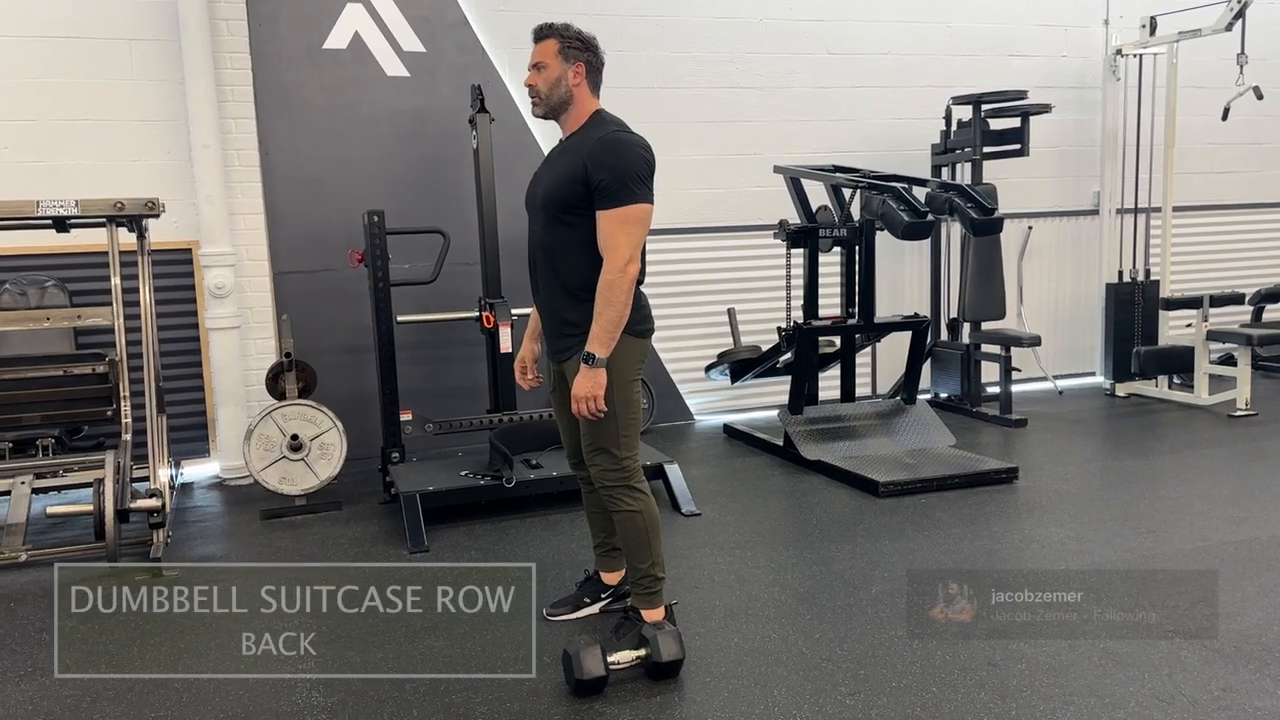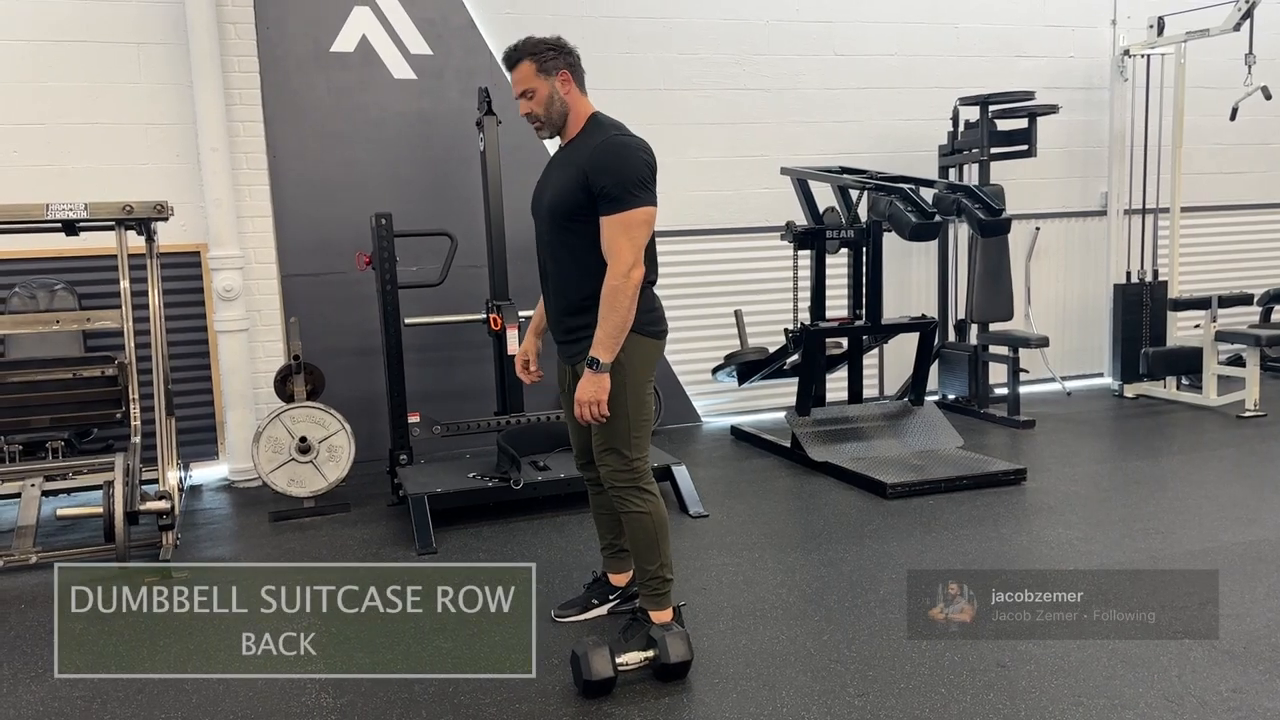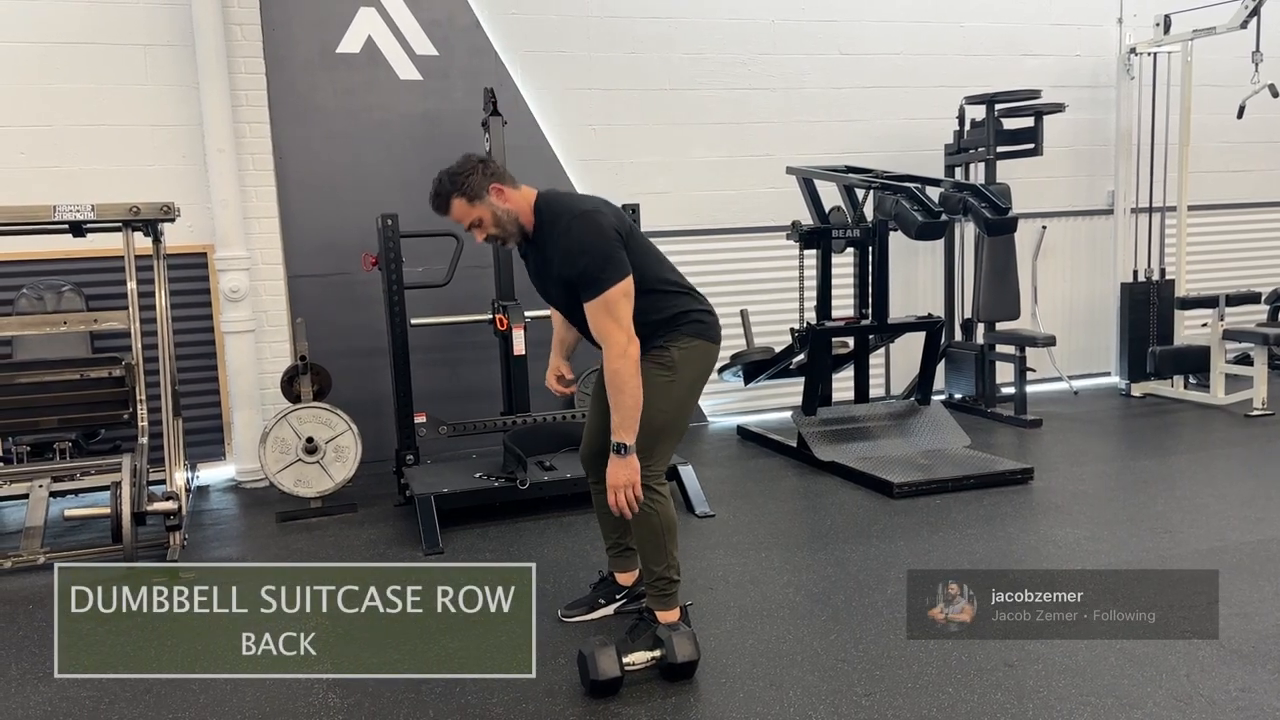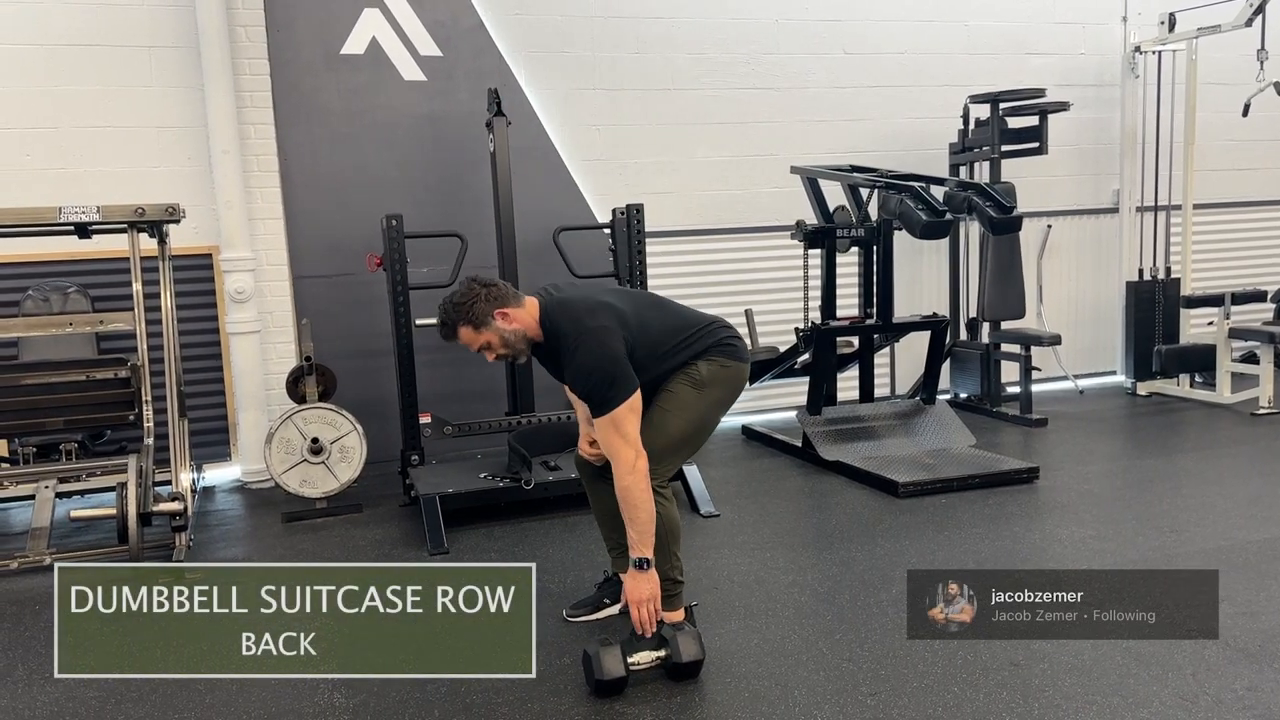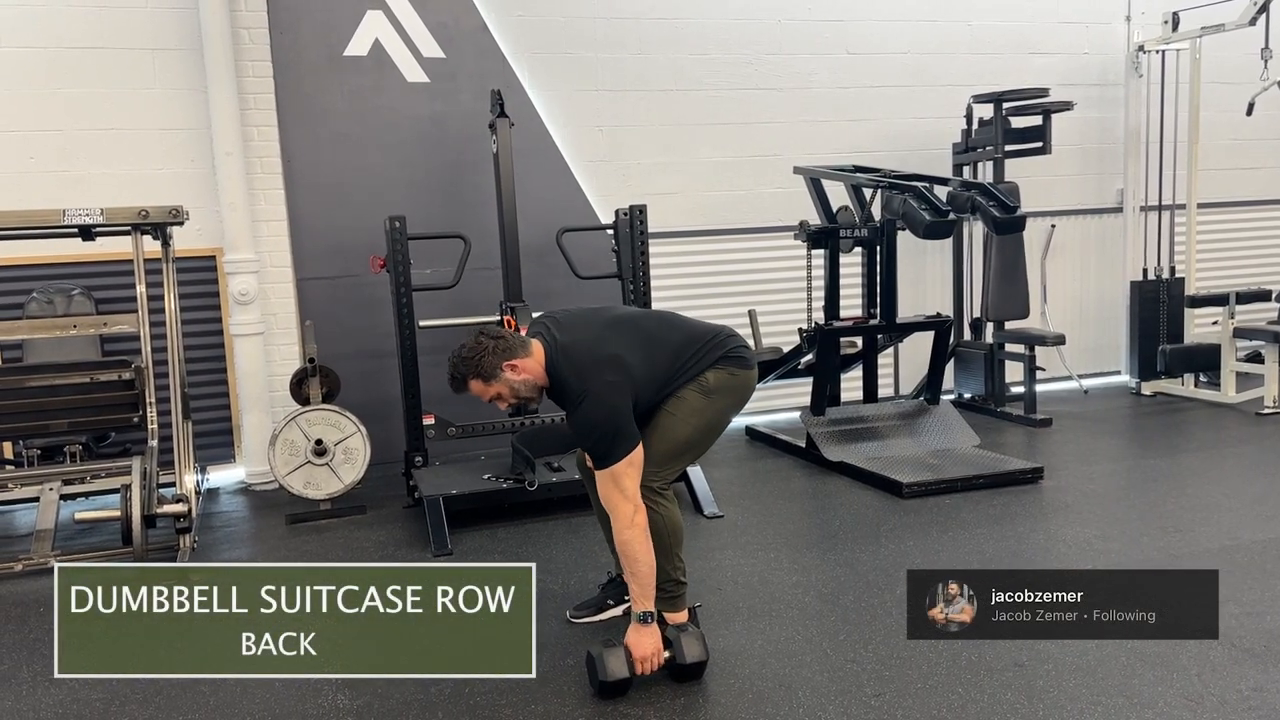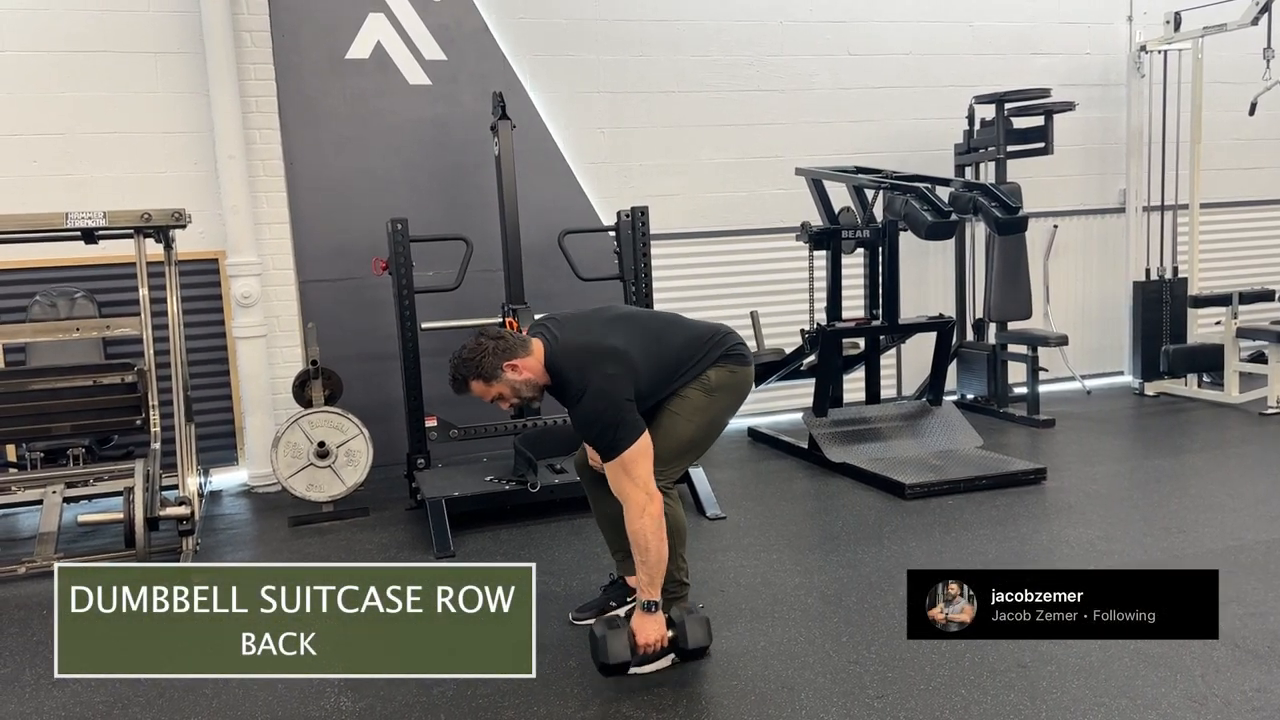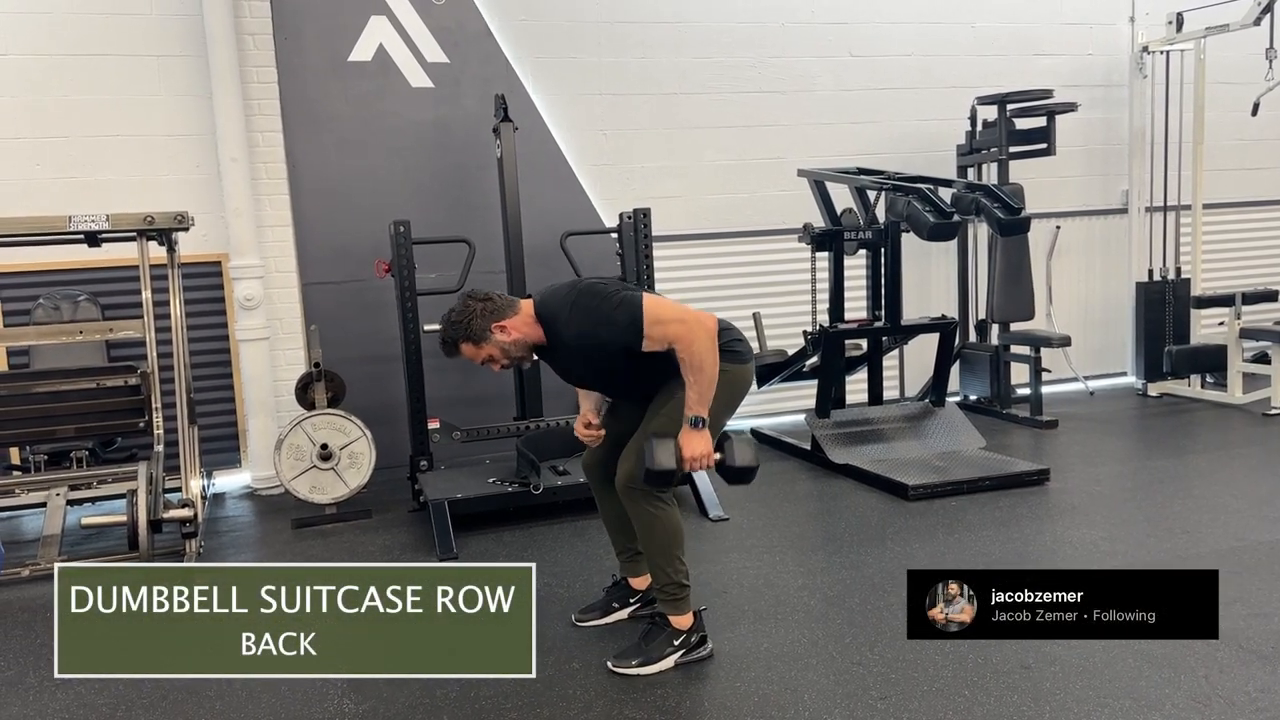
dt=0.4s
person 1, frame 1
left shoulder: (615, 149)
right shoulder: (564, 154)
left elbow: (621, 266)
left wrist: (595, 361)
right wrist: (534, 337)
left hip: (604, 344)
right hip: (567, 344)
left knee: (616, 475)
right knee: (586, 470)
left ankle: (652, 609)
right ankle: (611, 578)
person 1, frame 2
left shoulder: (617, 153)
right shoulder: (565, 157)
left elbow: (626, 270)
left wrist: (599, 366)
right wrist: (535, 332)
left hip: (618, 344)
right hip: (577, 343)
left knee: (625, 476)
right knee: (593, 469)
left ankle: (659, 612)
right ankle: (617, 580)
person 1, frame 3
left shoulder: (582, 230)
right shoulder: (531, 234)
left elbow: (622, 345)
left wrist: (624, 448)
right wrist: (559, 356)
left hip: (679, 340)
right hip: (632, 346)
left knee: (636, 478)
right knee: (595, 462)
left ankle: (667, 614)
right ankle: (625, 578)
person 1, frame 4
left shoulder: (588, 341)
right shoulder: (542, 314)
left elbow: (630, 462)
left wrist: (643, 567)
right wrist: (586, 423)
left hip: (714, 362)
left knee: (646, 476)
right knee: (591, 463)
left ankle: (672, 616)
right ankle: (624, 578)
person 1, frame 5
left shoulder: (595, 392)
right shoulder: (539, 338)
left elbow: (626, 512)
left wrist: (643, 621)
right wrist: (594, 443)
left hip: (723, 370)
right hip: (678, 364)
left knee: (647, 479)
right knee: (593, 464)
left ankle: (675, 617)
right ankle: (630, 583)
person 1, frame 6
left shoulder: (597, 388)
right shoulder: (538, 341)
left elbow: (642, 502)
left wrist: (650, 609)
right wrist: (598, 440)
left hip: (721, 369)
right hip: (676, 367)
left knee: (649, 477)
right knee: (591, 465)
right ankle: (634, 582)
person 1, frame 7
left shoulder: (582, 315)
right shoulder: (545, 330)
left elbow: (698, 326)
right elbow: (589, 364)
left wrist: (695, 423)
right wrist: (589, 411)
left hip: (719, 363)
left knee: (638, 478)
right knee: (599, 463)
left ankle: (682, 626)
right ankle: (639, 586)
